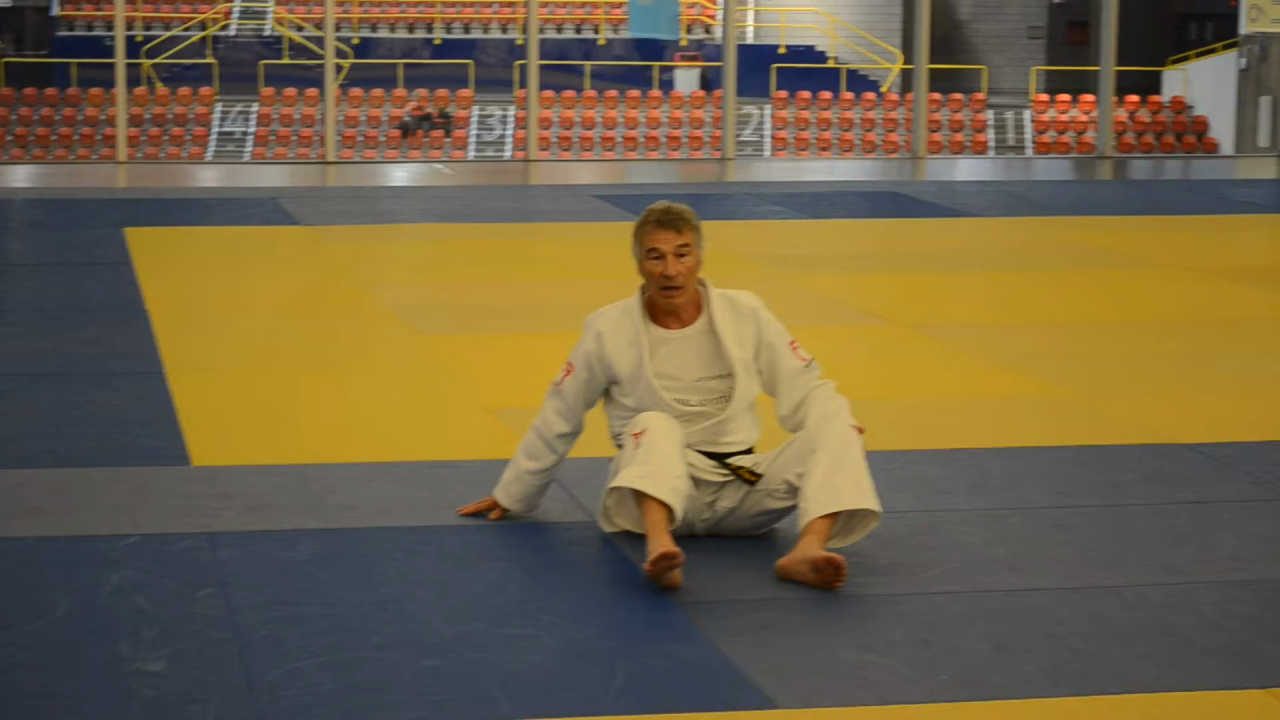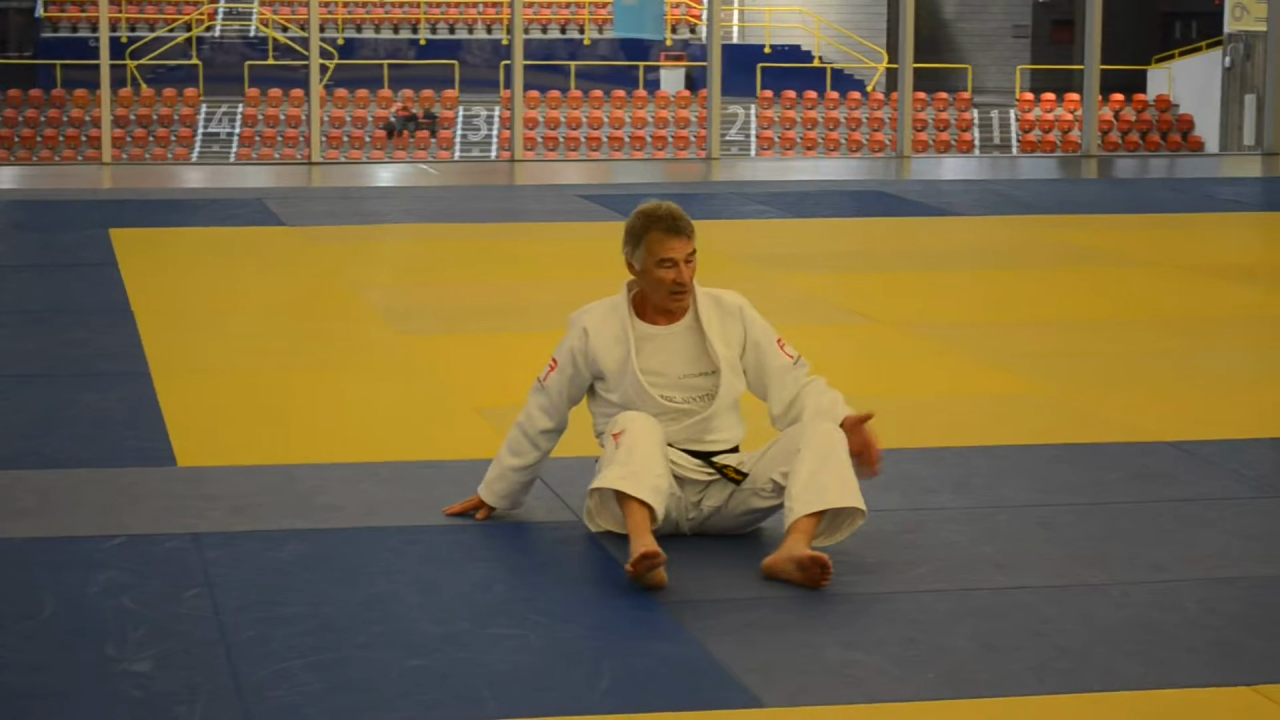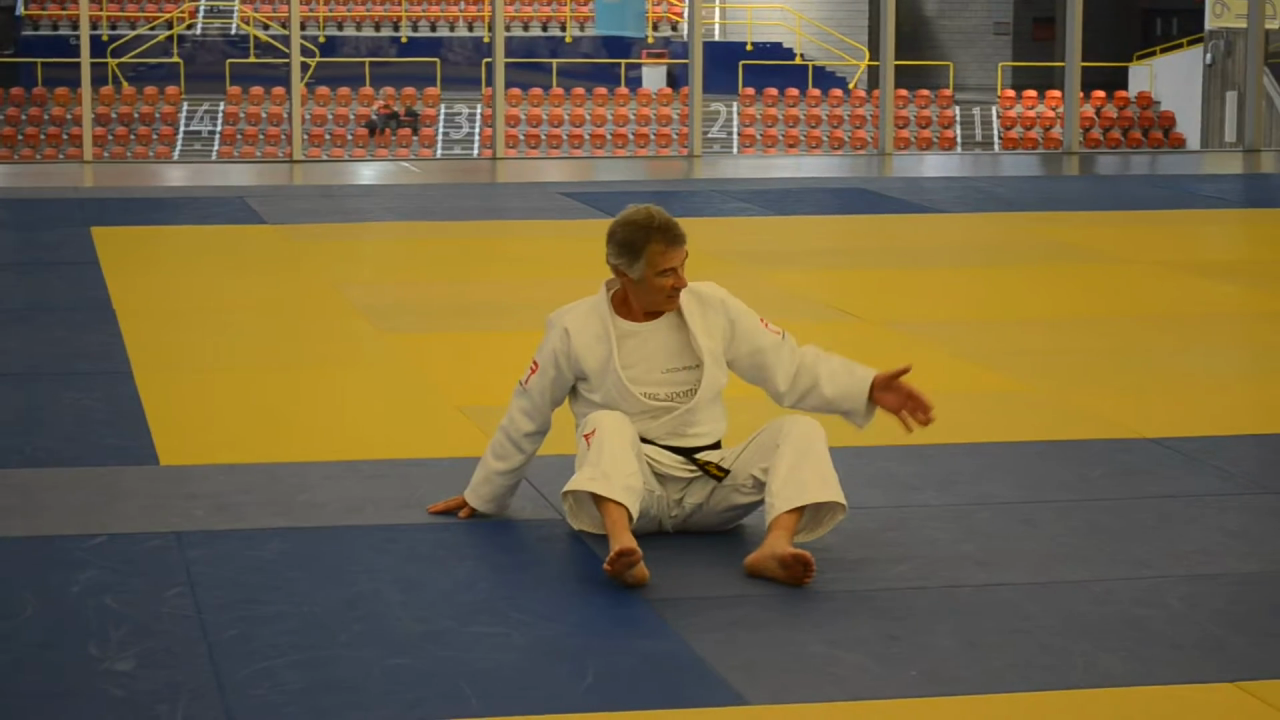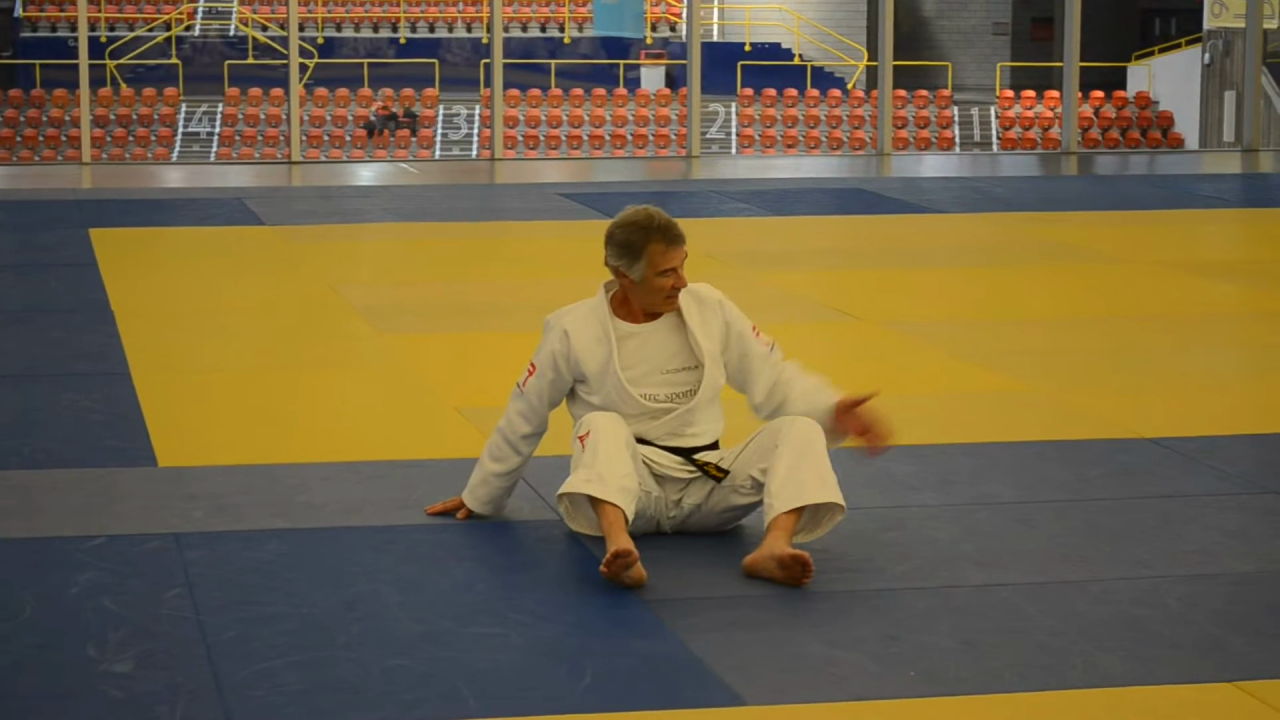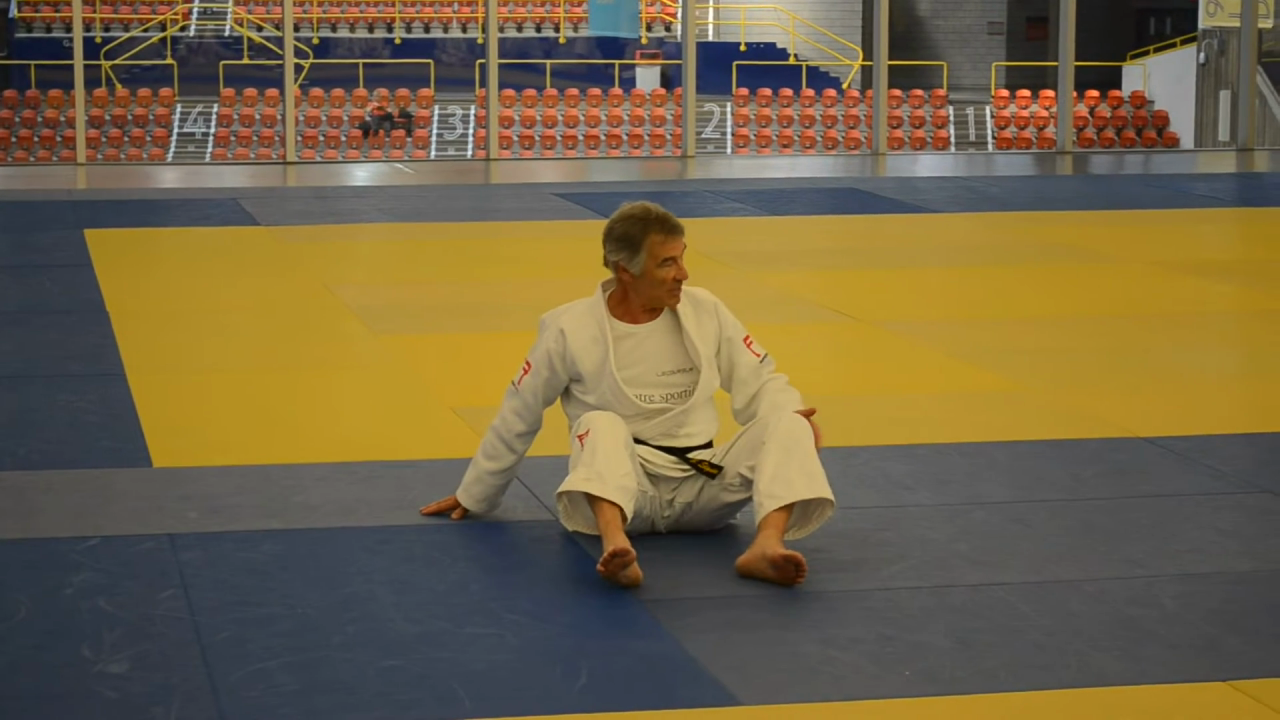
dt=0.2s
person 1, frame 1
left shoulder: (745, 313)
right shoulder: (608, 331)
left elbow: (804, 386)
right elbow: (558, 419)
left wrist: (843, 429)
right wrist: (511, 495)
left hip: (737, 488)
right hip: (654, 481)
left knee: (834, 437)
right knee: (655, 427)
left ankle: (806, 552)
right ankle: (659, 549)
person 1, frame 2
left shoulder: (731, 311)
right shoulder: (595, 328)
left elbow: (792, 384)
right elbow: (543, 415)
left wrist: (841, 424)
right wrist: (495, 492)
left hip: (721, 486)
right hip: (641, 484)
left knee: (813, 434)
right knee: (633, 427)
left ankle: (792, 552)
right ankle: (643, 550)
person 1, frame 3
left shoulder: (712, 305)
right shoulder: (574, 328)
left elbow: (789, 365)
right elbow: (525, 416)
left wrist: (867, 388)
right wrist: (482, 495)
left hip: (705, 483)
right hip: (629, 482)
left knee: (800, 432)
right knee: (605, 426)
left ankle: (773, 549)
right ankle: (622, 547)
person 1, frame 4
left shoulder: (709, 309)
right shoulder: (572, 329)
left elbow: (771, 375)
right elbow: (523, 419)
left wrist: (832, 408)
right wrist: (478, 497)
left hip: (706, 482)
right hip: (626, 484)
left knee: (798, 433)
right knee: (601, 428)
left ankle: (770, 550)
right ankle: (618, 549)
person 1, frame 5
left shoulder: (705, 310)
right shoulder: (569, 329)
left elbow: (759, 381)
right elbow: (516, 417)
left wrist: (792, 413)
right wrist: (471, 496)
left hip: (696, 483)
right hip: (619, 481)
left knee: (785, 429)
right knee: (600, 427)
left ankle: (765, 547)
right ankle: (615, 547)
